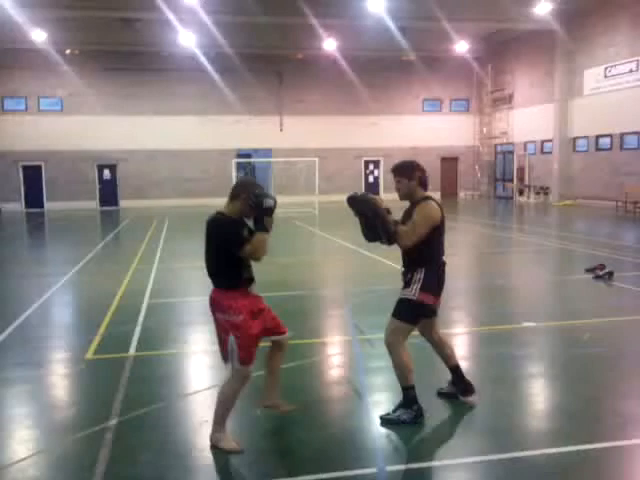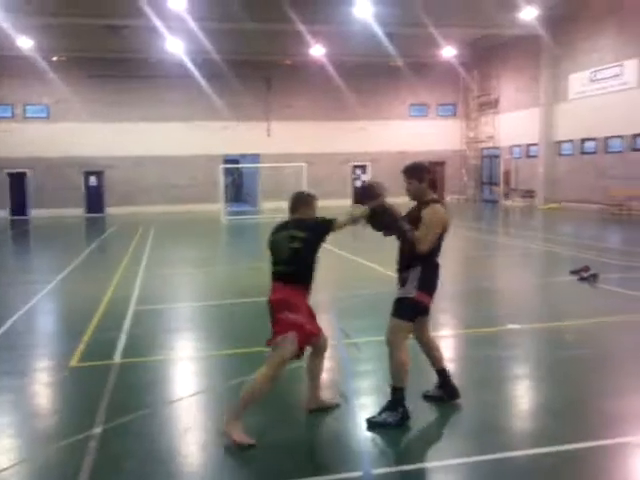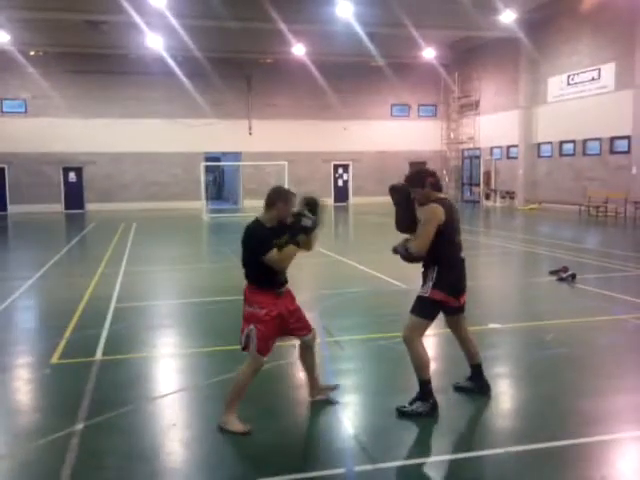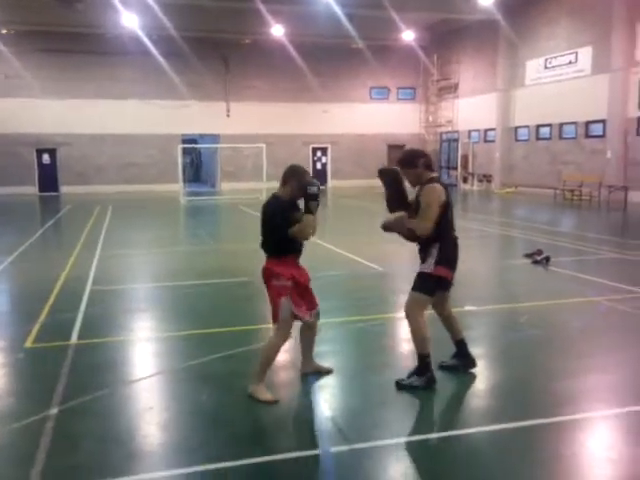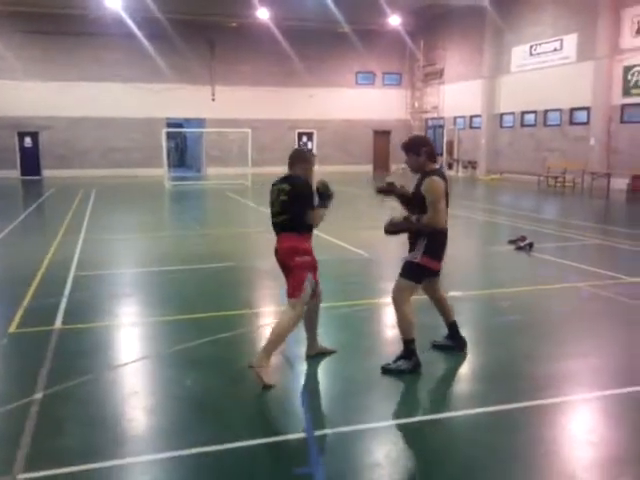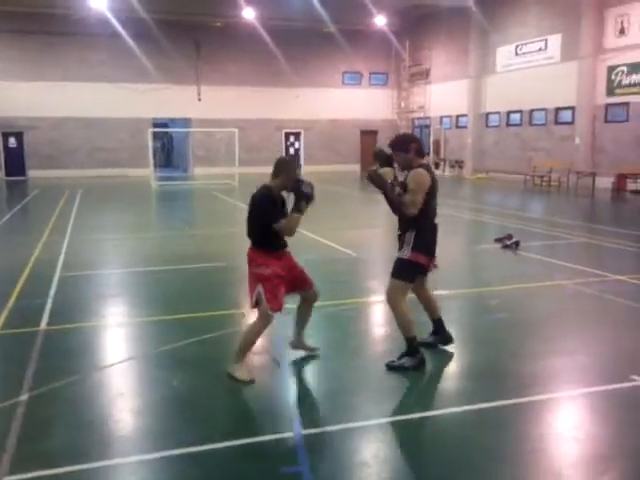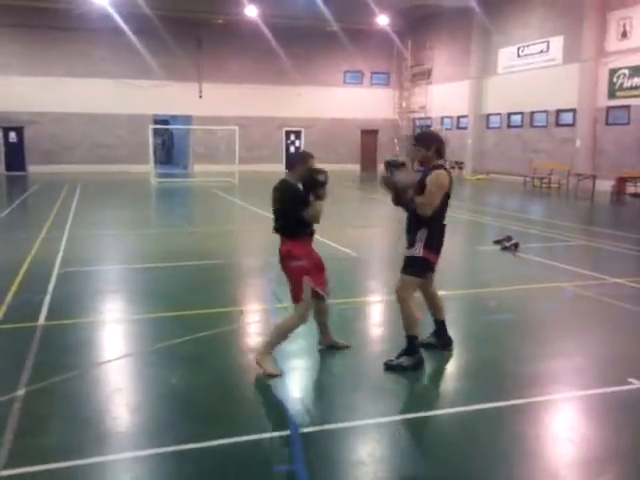
dt=0.7s
person 1, frame 1
left shoulder: (428, 207)
right shoulder: (414, 208)
left elbow: (405, 240)
right elbow: (398, 237)
left wrist: (384, 214)
left hip: (423, 279)
right hip: (421, 278)
left knee: (394, 339)
right knee: (430, 333)
left ankle: (411, 405)
right ankle: (461, 383)
person 1, frame 2
left shoulder: (434, 210)
right shoulder: (420, 208)
left elbow: (421, 245)
right elbow: (395, 229)
left wrist: (396, 217)
right wrist: (388, 214)
left hip: (418, 278)
right hip: (416, 277)
left knee: (395, 339)
right knee: (421, 333)
left ankle: (397, 407)
right ankle: (446, 387)
person 1, frame 3
left shoulder: (432, 209)
right shoulder: (446, 206)
left elbow: (418, 249)
right elbow: (422, 234)
left wrist: (402, 248)
left hip: (440, 278)
right hip: (455, 275)
left knee: (411, 335)
right knee: (459, 329)
left ankle: (426, 399)
right ankle: (478, 379)
person 1, frame 4
left shoulder: (431, 189)
right shoulder: (426, 188)
left elbow: (421, 229)
right elbow: (411, 214)
left wrist: (395, 225)
left hip: (438, 256)
right hip: (438, 255)
left knee: (413, 309)
right knee: (441, 307)
left ankle: (424, 372)
right ankle: (463, 356)
person 1, frame 5
left shoulder: (433, 181)
right shoulder: (427, 177)
left elbow: (437, 222)
right elbow: (418, 206)
left wrist: (404, 225)
right wrist: (398, 193)
left hip: (427, 245)
right hip: (428, 244)
left knee: (400, 296)
right knee: (433, 291)
left ankle: (409, 357)
right ankle: (455, 338)
person 1, frame 6
left shoulder: (418, 174)
right shoulder: (420, 173)
left elbow: (409, 209)
right elbow: (401, 207)
left wrist: (387, 186)
right wrist: (389, 184)
left hip: (416, 241)
right hip: (421, 239)
left knee: (394, 296)
right knee: (419, 287)
left ankle: (414, 354)
right ankle: (440, 333)
person 1, frame 7
left shoulder: (438, 176)
right shoulder: (430, 173)
left elbow: (425, 209)
right elbow: (416, 202)
left wrist: (400, 190)
right wrist: (400, 189)
left hip: (425, 239)
right hip: (425, 238)
left knee: (403, 293)
right knee: (427, 288)
left ankle: (412, 353)
right ankle: (442, 336)
person 2, frame 1
left shoulder: (236, 221)
right shoulder: (220, 225)
left elbow: (255, 249)
right elbow: (256, 253)
left wrist: (264, 219)
right wrist: (263, 218)
left hip: (245, 295)
right hip: (229, 302)
left knee: (279, 339)
right knee: (241, 372)
left ankle: (271, 397)
right ankle: (218, 431)
person 2, frame 2
left shoulder: (278, 231)
right shoulder: (311, 225)
right elbow: (350, 219)
right wrist: (362, 209)
left hip: (285, 294)
right hip: (291, 300)
left knee: (320, 344)
right knee: (276, 365)
left ankle: (314, 399)
right ankle: (234, 420)
person 2, frame 3
left shoulder: (283, 226)
right shoulder: (254, 232)
left elbow: (307, 246)
right elbow: (281, 262)
left wrist: (308, 229)
right wrist: (297, 234)
left hip: (281, 294)
right hip: (259, 300)
left knee: (308, 337)
right knee: (255, 361)
left ankle: (315, 387)
right ankle: (228, 414)
person 2, frame 4
left shoulder: (288, 202)
right shoulder: (274, 207)
left elbow: (306, 229)
right elbow: (306, 233)
left wrist: (311, 202)
right wrist: (312, 203)
left hip: (292, 267)
right hip: (279, 272)
left knee: (312, 316)
right knee: (282, 332)
left ankle: (308, 363)
right ankle: (257, 383)
person 2, frame 5
left shoulder: (279, 185)
right shoulder: (299, 184)
right elbow: (315, 220)
left wrist: (316, 195)
right wrist: (325, 201)
left hip: (288, 245)
right hip: (297, 248)
left knee: (313, 296)
right knee: (297, 309)
left ankle: (313, 345)
right ankle: (263, 359)
person 2, frame 6
left shoulder: (276, 195)
right shoulder: (264, 198)
left elbow: (286, 225)
right elbow: (289, 229)
left wrist: (301, 201)
right wrist: (302, 202)
left hip: (280, 255)
right hip: (264, 260)
left knee: (311, 294)
right knee: (266, 317)
left ankle: (298, 339)
right ankle: (237, 363)
person 2, frame 7
left shoulder: (289, 188)
right shoulder: (289, 191)
left elbow: (308, 214)
right elbow: (314, 217)
left wrist: (316, 189)
right wrist: (319, 191)
left hip: (301, 249)
right hip: (296, 252)
left knee: (320, 295)
right knee: (302, 312)
left ankle: (326, 339)
right ankle: (264, 355)
